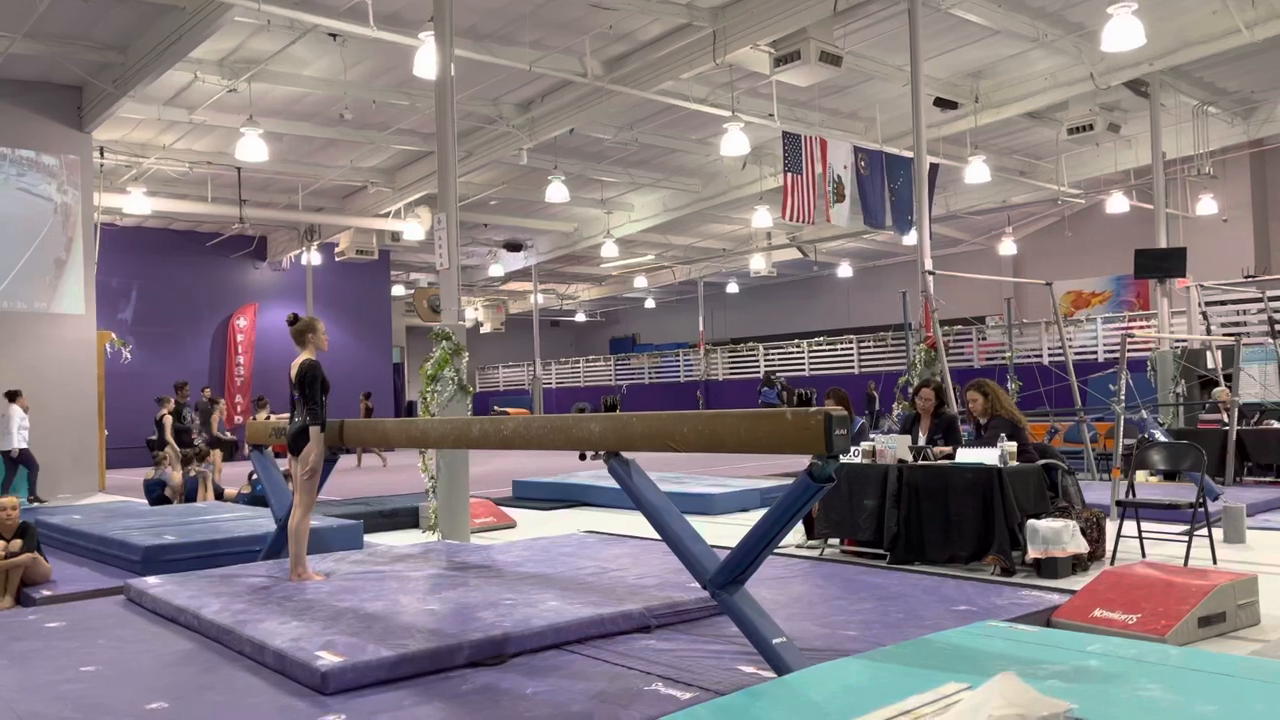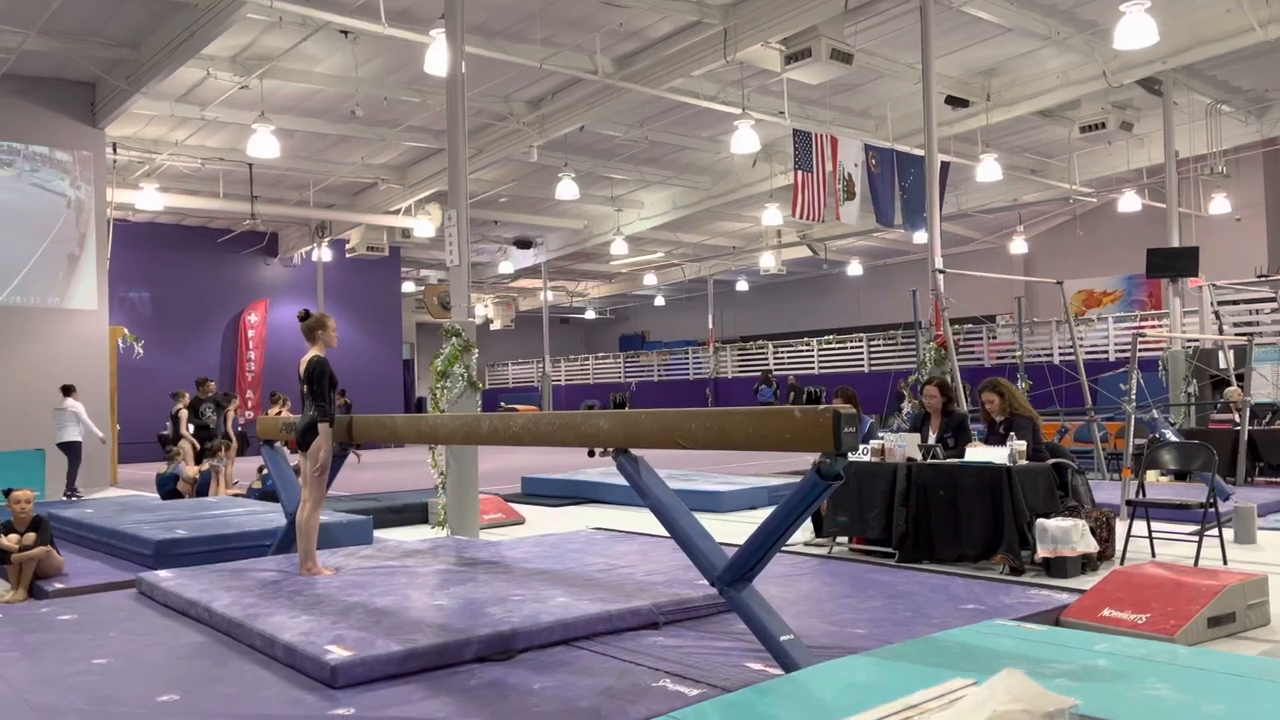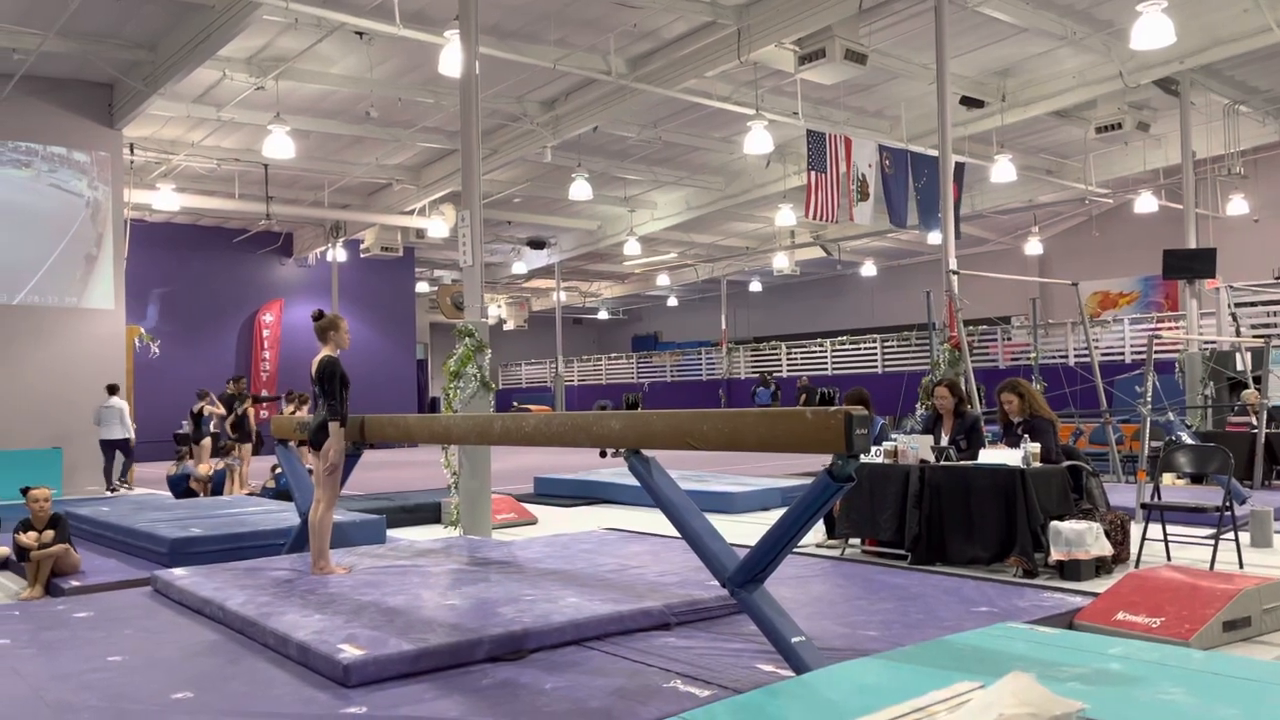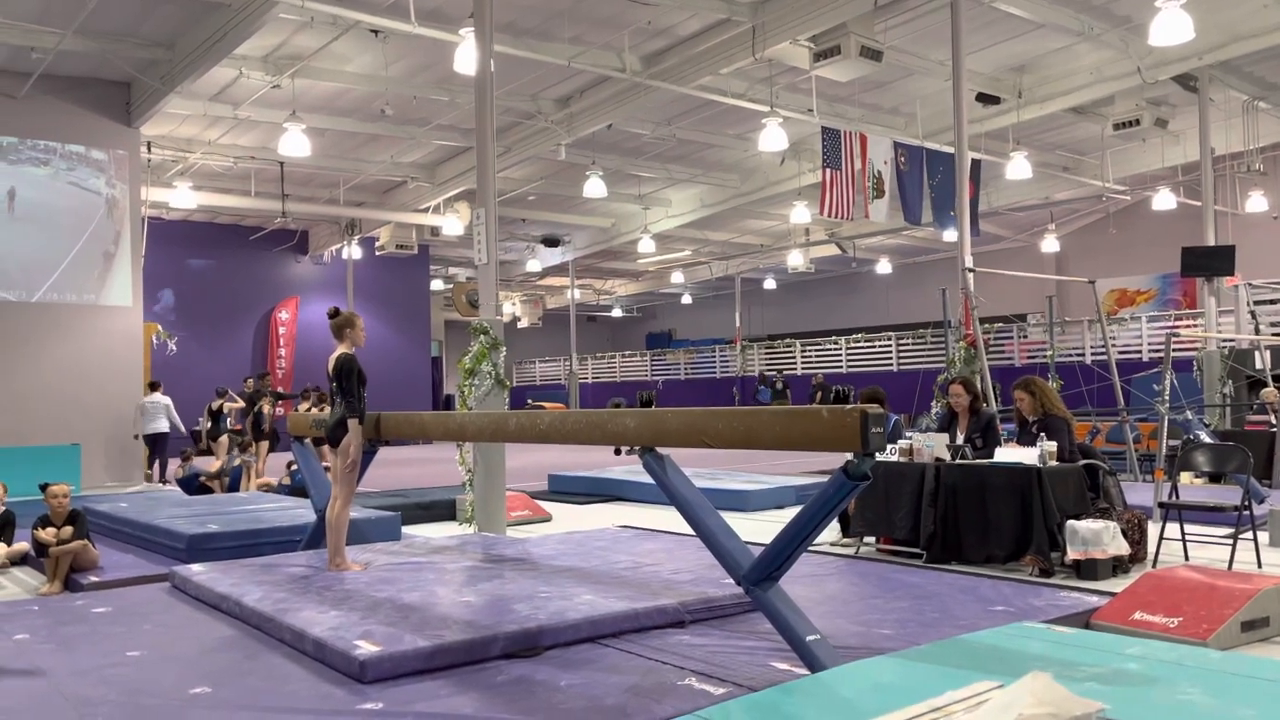
dt=0.5s
person 1, frame 1
left shoulder: (294, 366)
right shoulder: (312, 366)
right elbow: (314, 410)
left wrist: (290, 447)
right wrist: (316, 450)
left hip: (295, 434)
right hip: (308, 436)
left knee: (298, 505)
right knee: (305, 506)
left ankle: (295, 567)
right ankle: (300, 570)
person 1, frame 2
left shoulder: (304, 361)
right shoulder: (320, 363)
right elbow: (323, 407)
right wrist: (325, 447)
left hip: (303, 429)
right hip: (316, 432)
left knee: (306, 499)
right knee: (315, 501)
left ankle: (305, 561)
right ankle: (311, 564)
person 1, frame 3
left shoulder: (316, 362)
right shoulder: (332, 363)
right elbow: (333, 406)
right wrist: (336, 446)
left hip: (316, 429)
right hip: (328, 432)
left knee: (318, 499)
right knee: (328, 500)
left ankle: (317, 560)
right ankle: (323, 563)
person 1, frame 4
left shoulder: (333, 359)
right shoulder: (349, 360)
right elbow: (352, 403)
right wrist: (355, 442)
left hip: (333, 427)
right hip: (345, 429)
left knee: (336, 496)
right knee: (345, 497)
left ankle: (333, 557)
right ankle: (340, 560)
